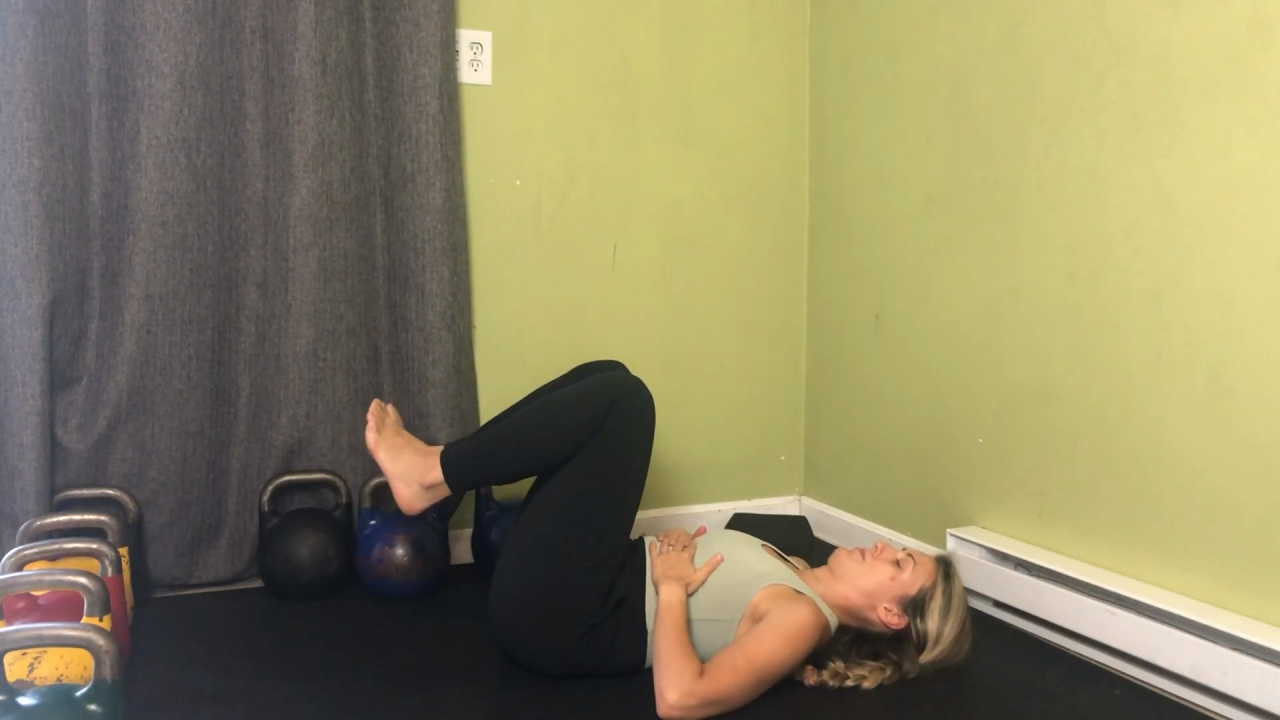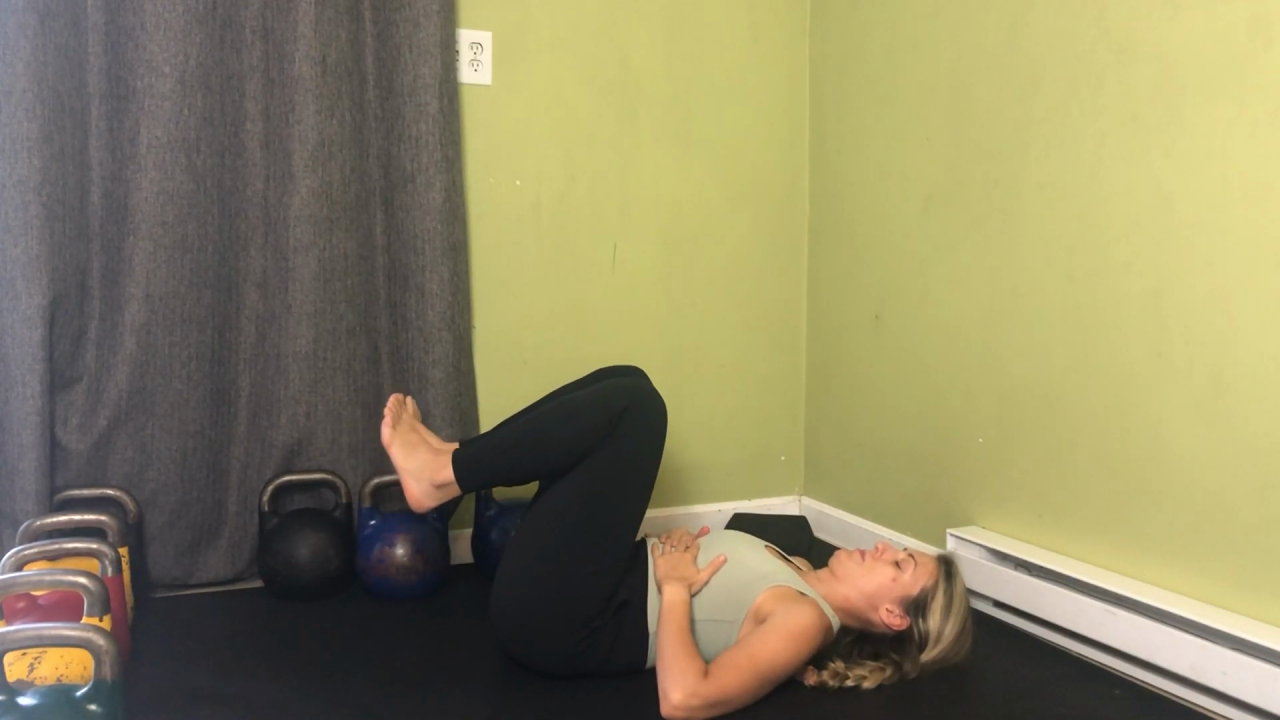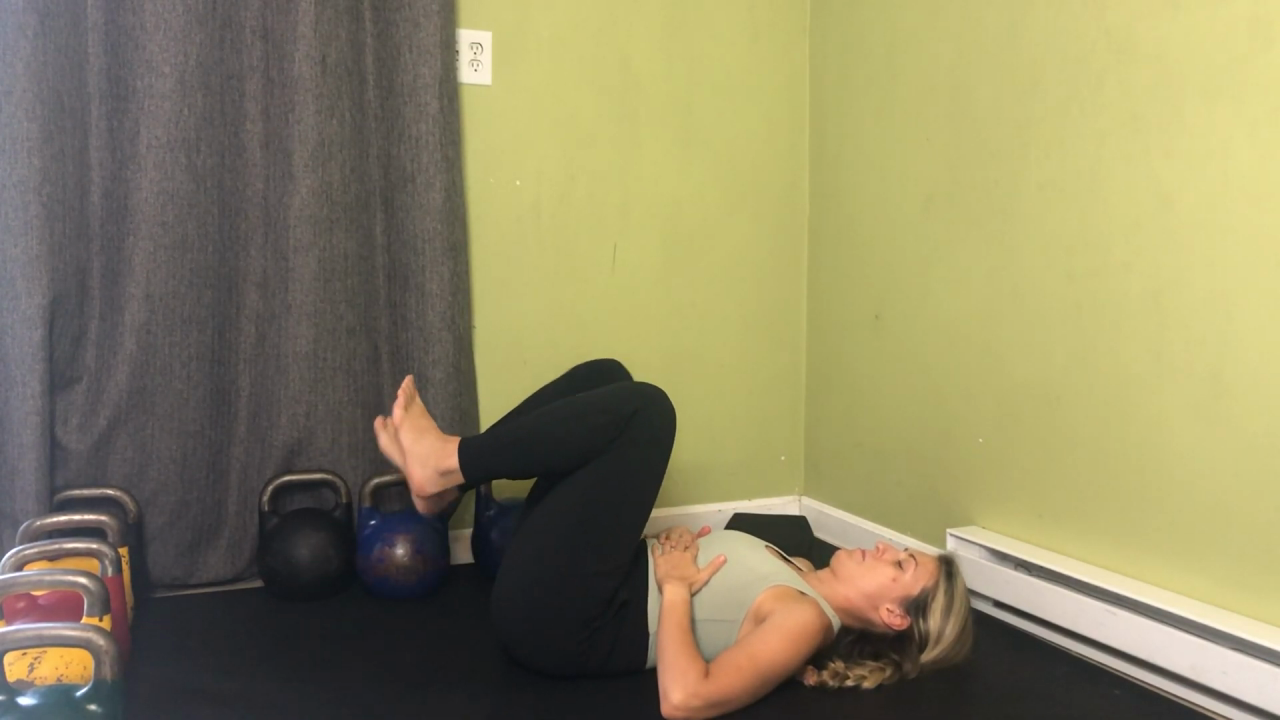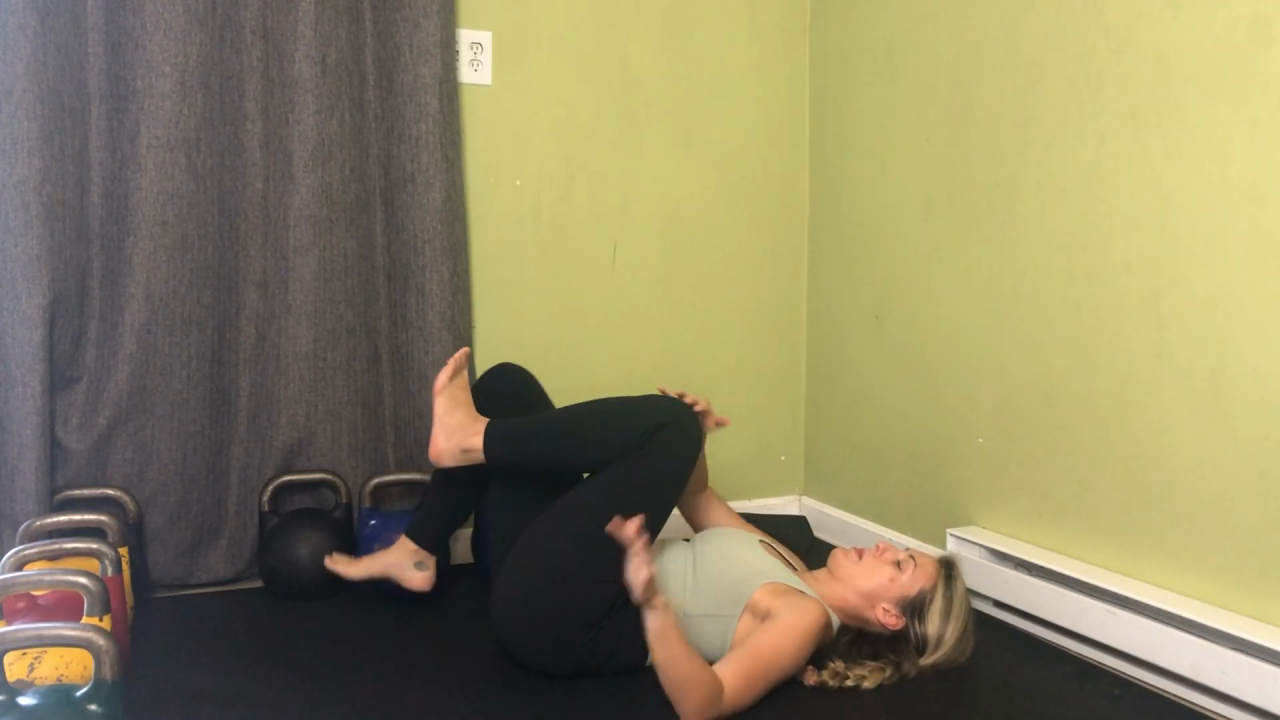
dt=0.3s
person 1, frame 1
left shoulder: (802, 619)
right shoulder: (797, 578)
left wrist: (673, 586)
right wrist: (674, 552)
left hip: (554, 615)
right hip: (584, 589)
left knee: (622, 400)
right knee: (610, 380)
left ankle: (432, 478)
right ankle: (440, 463)
person 1, frame 2
left shoulder: (805, 620)
right shoulder: (797, 576)
left wrist: (674, 587)
right wrist: (675, 557)
left hip: (556, 617)
right hip: (573, 588)
left knee: (633, 406)
right knee: (627, 386)
left ankle: (443, 476)
right ankle: (455, 458)
person 1, frame 3
left shoulder: (805, 621)
right shoulder: (801, 578)
left wrist: (672, 582)
right wrist: (676, 546)
left hip: (551, 616)
right hip: (562, 592)
left knee: (643, 409)
right knee: (606, 379)
left ankle: (448, 463)
right ankle: (449, 468)
person 1, frame 4
left shoulder: (804, 618)
right shoulder: (787, 567)
right elbow: (702, 506)
left wrist: (654, 600)
right wrist: (693, 449)
left hip: (552, 617)
right hip: (558, 586)
left knee: (667, 426)
right knee: (507, 384)
left ankle: (468, 443)
right ankle: (415, 555)
